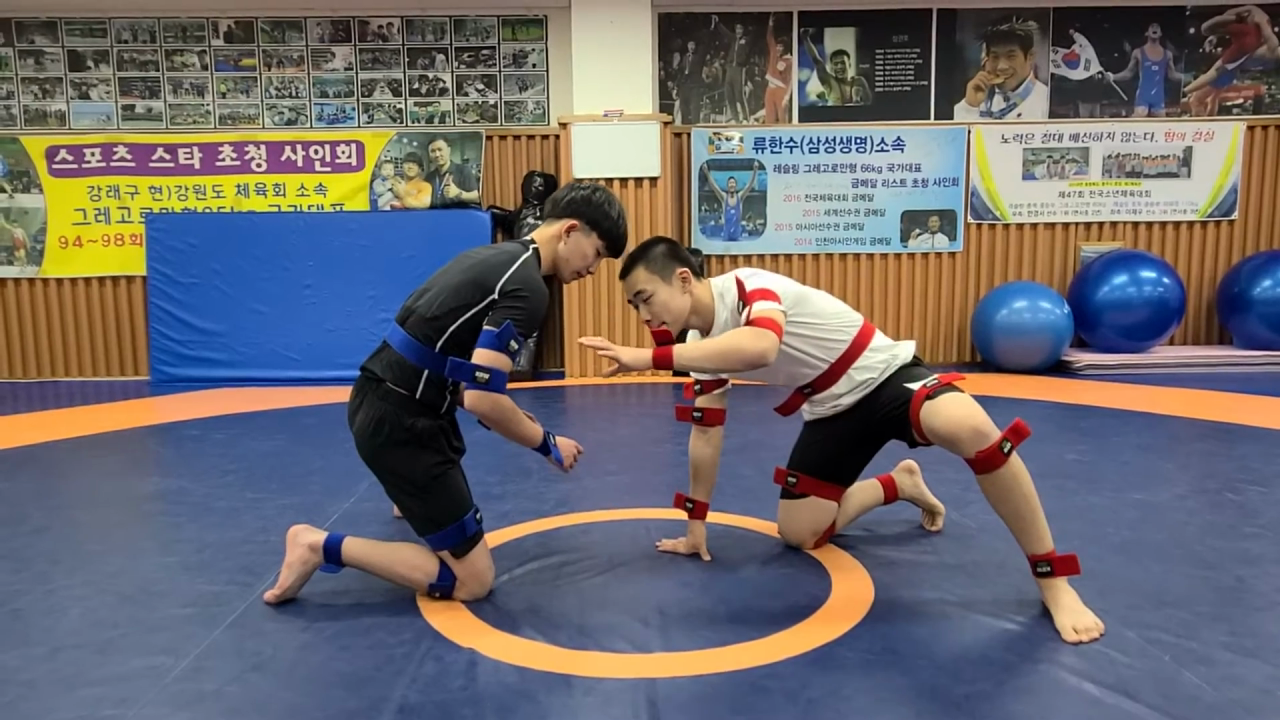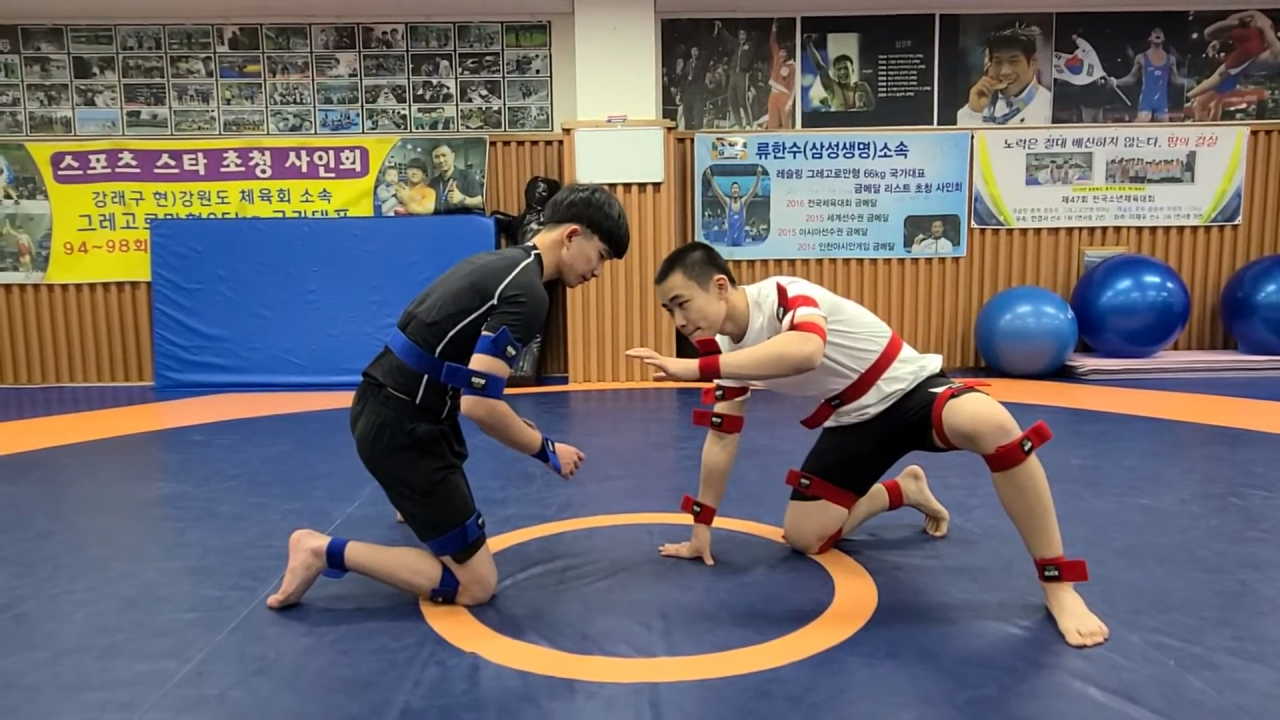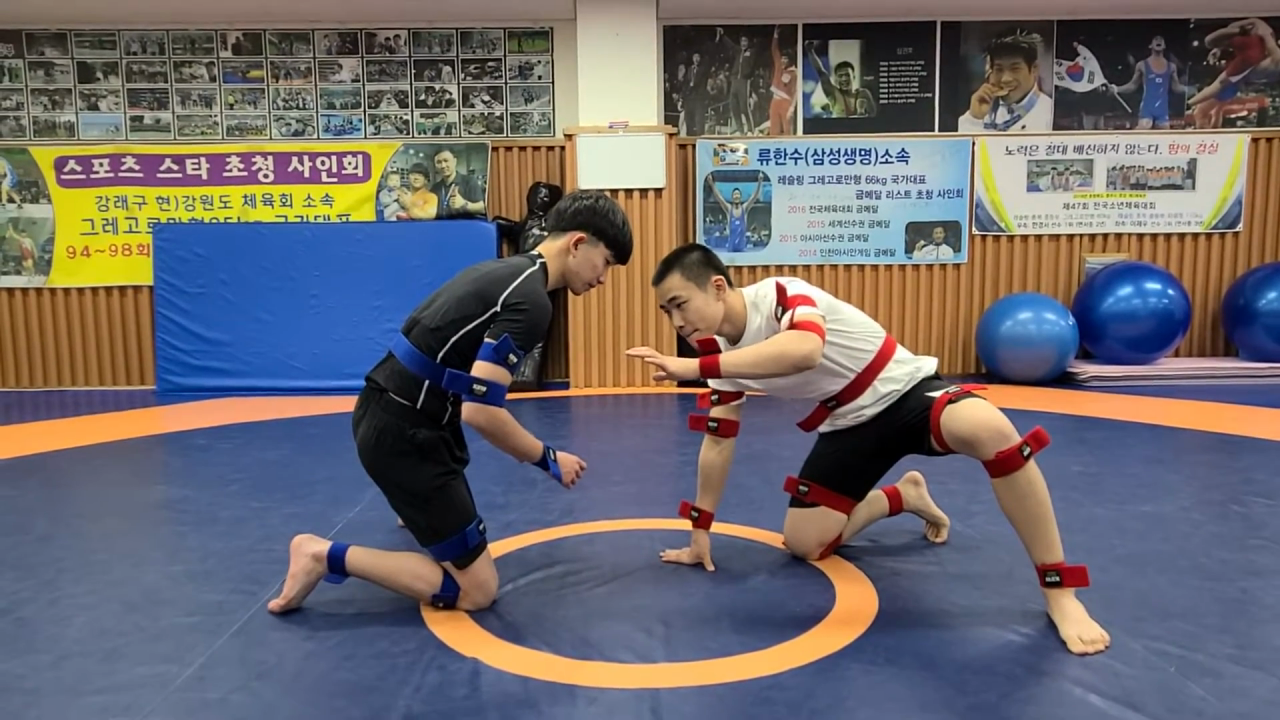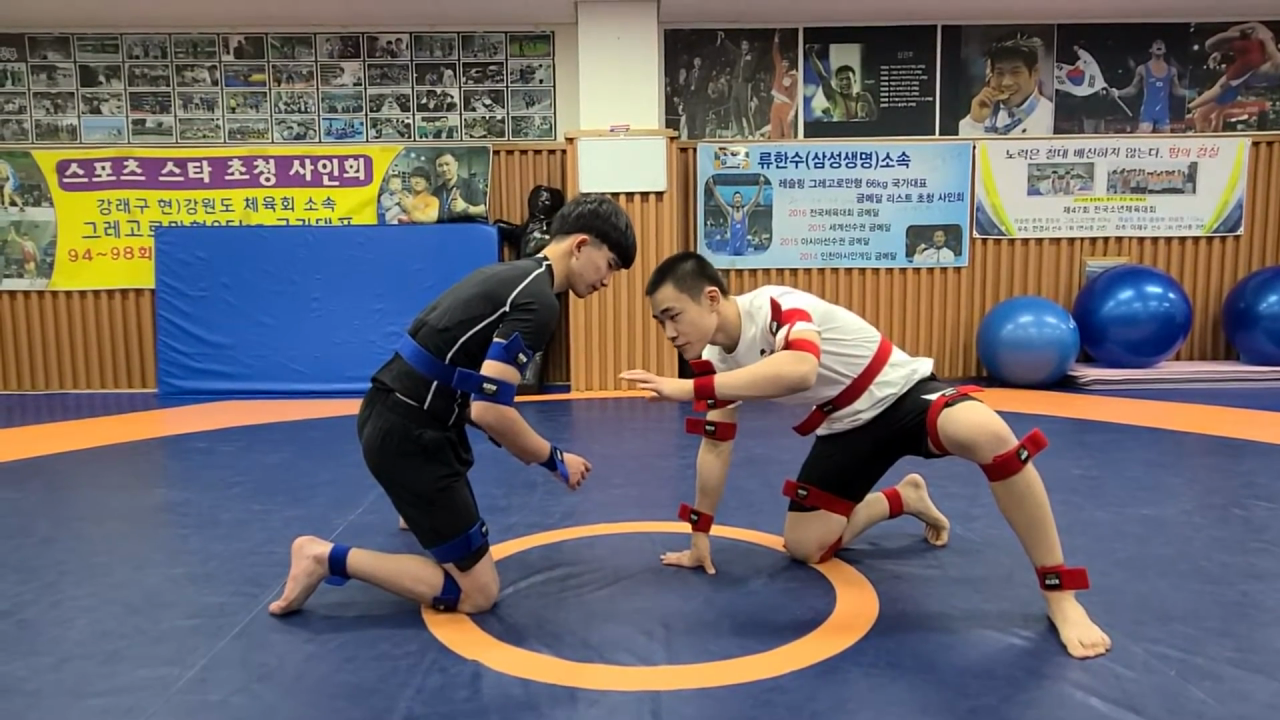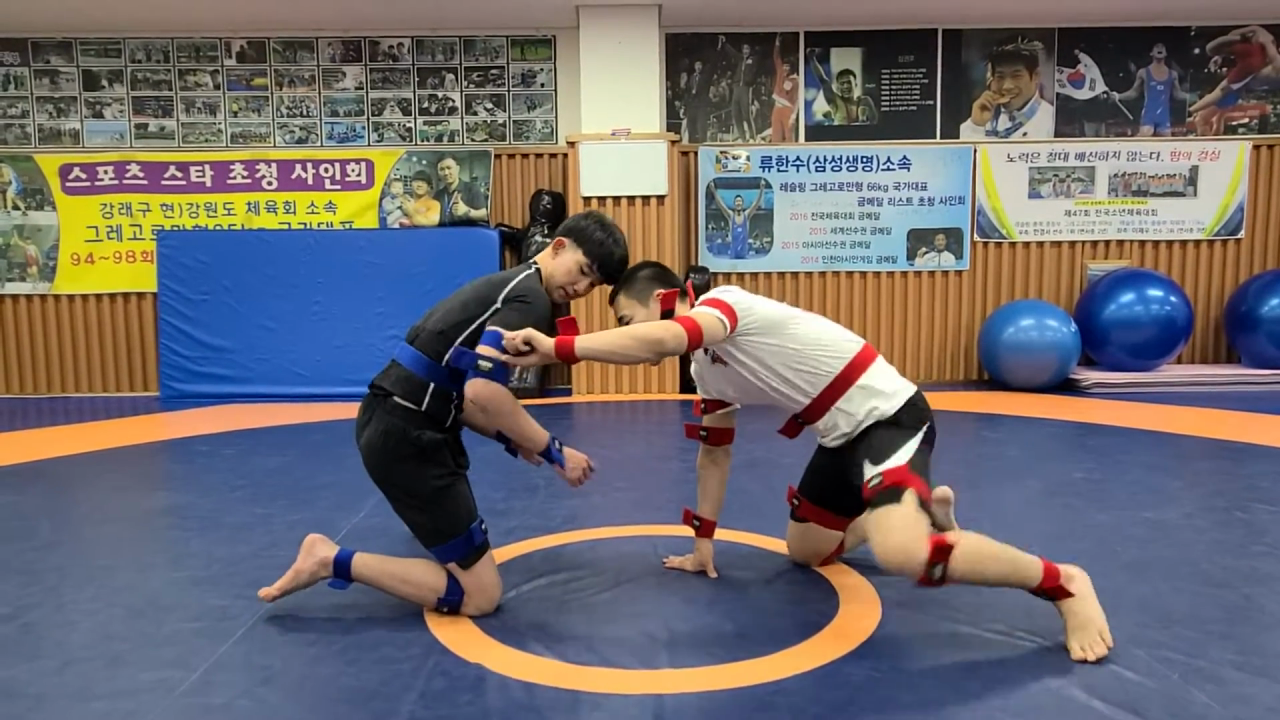
dt=1s
person 1, frame 1
left shoulder: (747, 286)
right shoulder: (701, 342)
left elbow: (761, 347)
right elbow: (706, 433)
left wrist: (649, 358)
right wrist: (696, 523)
left hip: (886, 376)
right hip: (833, 412)
left knee: (971, 430)
right knee: (798, 534)
left ankle: (1054, 582)
right ankle: (899, 483)
person 1, frame 2
left shoulder: (783, 295)
right shoulder: (726, 348)
left elbow: (807, 351)
right elbow: (722, 437)
left wrist: (695, 367)
right wrist: (701, 528)
left hip: (909, 389)
right hip: (852, 422)
left knee: (991, 425)
right knee: (804, 538)
left ankle: (1058, 586)
right ankle: (903, 490)
person 1, frame 3
left shoulder: (780, 294)
right shoulder: (721, 350)
left elbow: (804, 350)
right elbow: (718, 441)
left wrist: (694, 367)
right wrist: (700, 531)
left hip: (904, 392)
right hip: (848, 426)
left knee: (990, 431)
right knee: (803, 544)
left ankle: (1059, 592)
right ankle: (903, 496)
person 1, frame 4
left shoulder: (775, 306)
right shoulder: (715, 358)
left elbow: (800, 370)
right elbow: (715, 446)
left wrist: (687, 388)
right wrist: (699, 536)
left hip: (902, 393)
right hip: (847, 427)
left knee: (987, 435)
right knee: (804, 547)
left ankle: (1060, 594)
right ankle: (903, 498)
person 1, frame 5
left shoulder: (723, 303)
right shoulder: (706, 366)
left elbow: (661, 340)
right elbow: (714, 452)
left wrist: (556, 347)
right wrist: (703, 542)
left hip: (884, 413)
right hip: (844, 436)
left knee: (900, 554)
right knee: (804, 550)
left ankle: (1062, 584)
right ankle: (921, 505)
person 2, frame 1
left shoulder: (496, 256)
right shoulder: (526, 287)
right elbow: (482, 398)
left wrist: (504, 416)
right wrist: (547, 444)
left hip: (380, 399)
right hip: (399, 421)
right knee: (472, 579)
left ankle: (416, 498)
right ankle: (323, 546)
person 2, frame 2
left shoulder: (500, 262)
right shoulder: (526, 293)
right elbow: (478, 404)
left wrist: (509, 424)
right wrist: (547, 451)
left hip: (383, 405)
right hip: (401, 426)
right knee: (475, 584)
left ankle: (417, 500)
right ankle: (326, 551)
person 2, frame 3
left shoulder: (505, 270)
right shoulder: (530, 301)
right elbow: (480, 411)
right wrist: (548, 460)
left hip: (386, 411)
right hip: (402, 432)
right knee: (476, 590)
left ankle: (418, 507)
right ankle: (327, 556)
person 2, frame 4
left shoulder: (509, 273)
right shoulder: (538, 302)
right elbow: (489, 409)
left wrist: (510, 438)
right wrist: (555, 461)
left hip: (388, 413)
right hip: (408, 434)
right knee: (477, 593)
left ankle: (421, 509)
right ankle: (328, 558)
person 2, frame 5
left shoulder: (505, 285)
right shoulder: (530, 298)
right elbow: (483, 391)
left wrist: (511, 439)
right wrist: (555, 453)
left hip: (386, 419)
right hip: (406, 437)
right knee: (479, 595)
right ankle: (333, 560)
